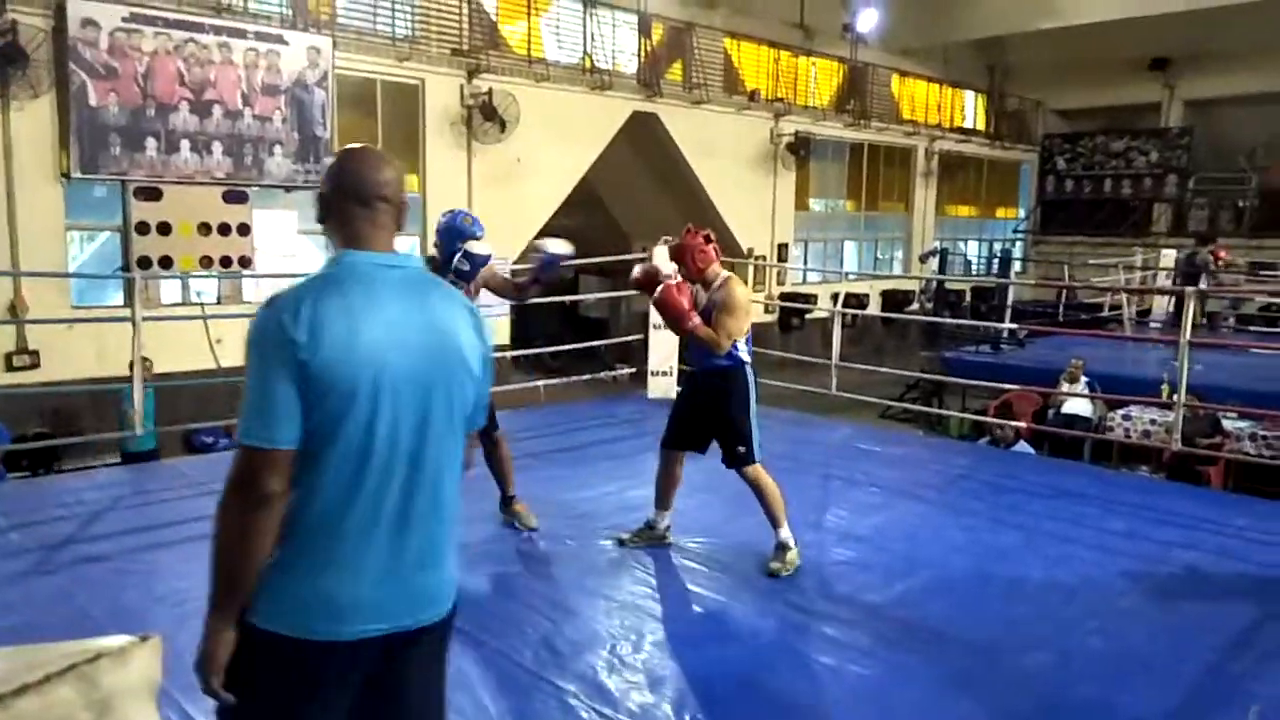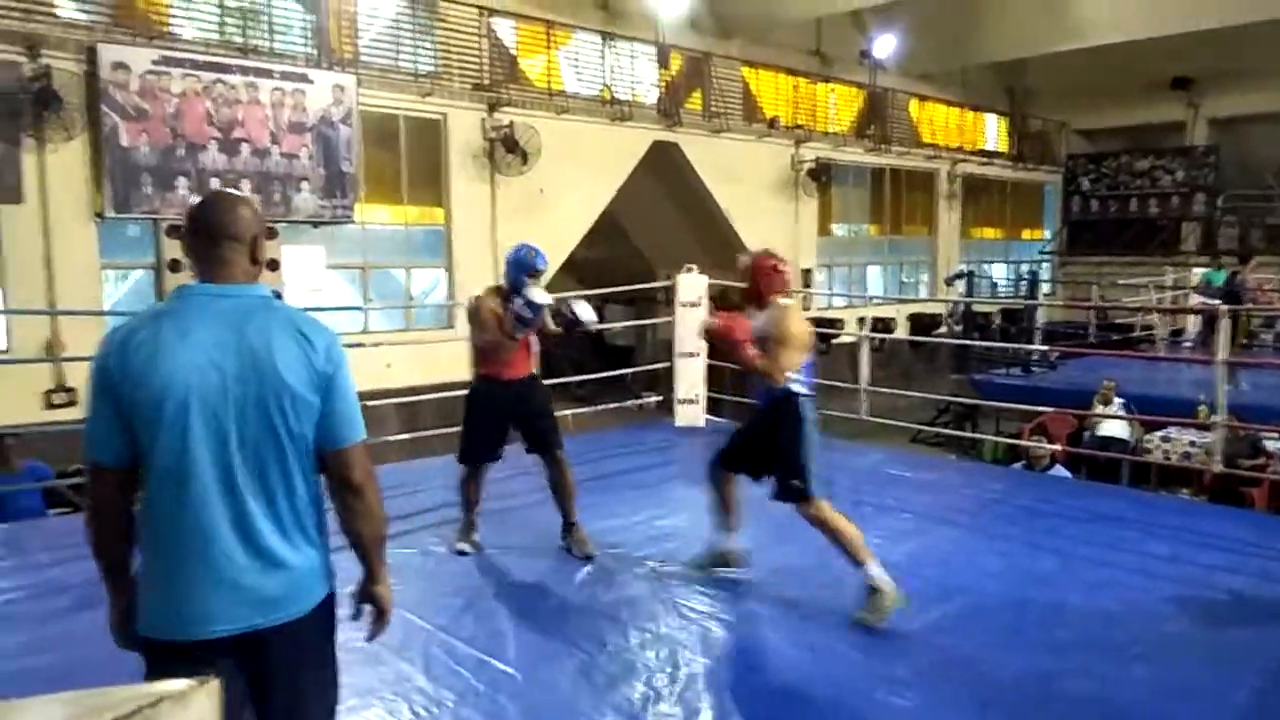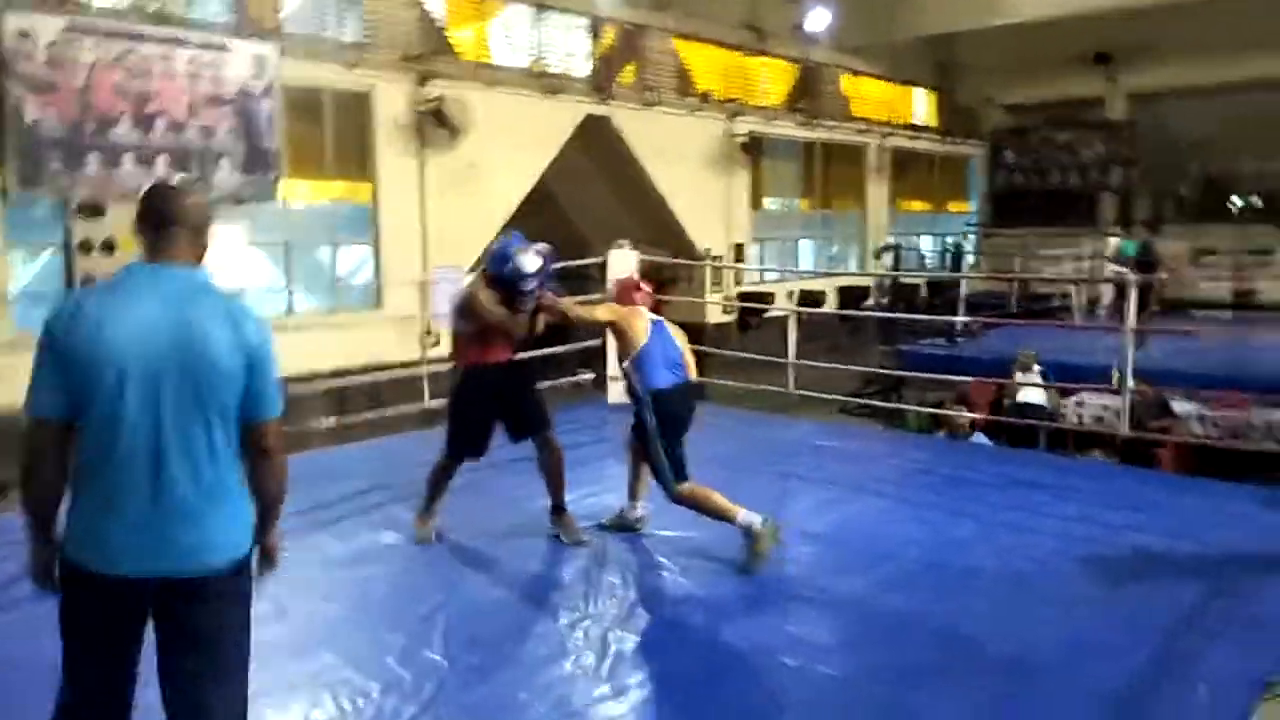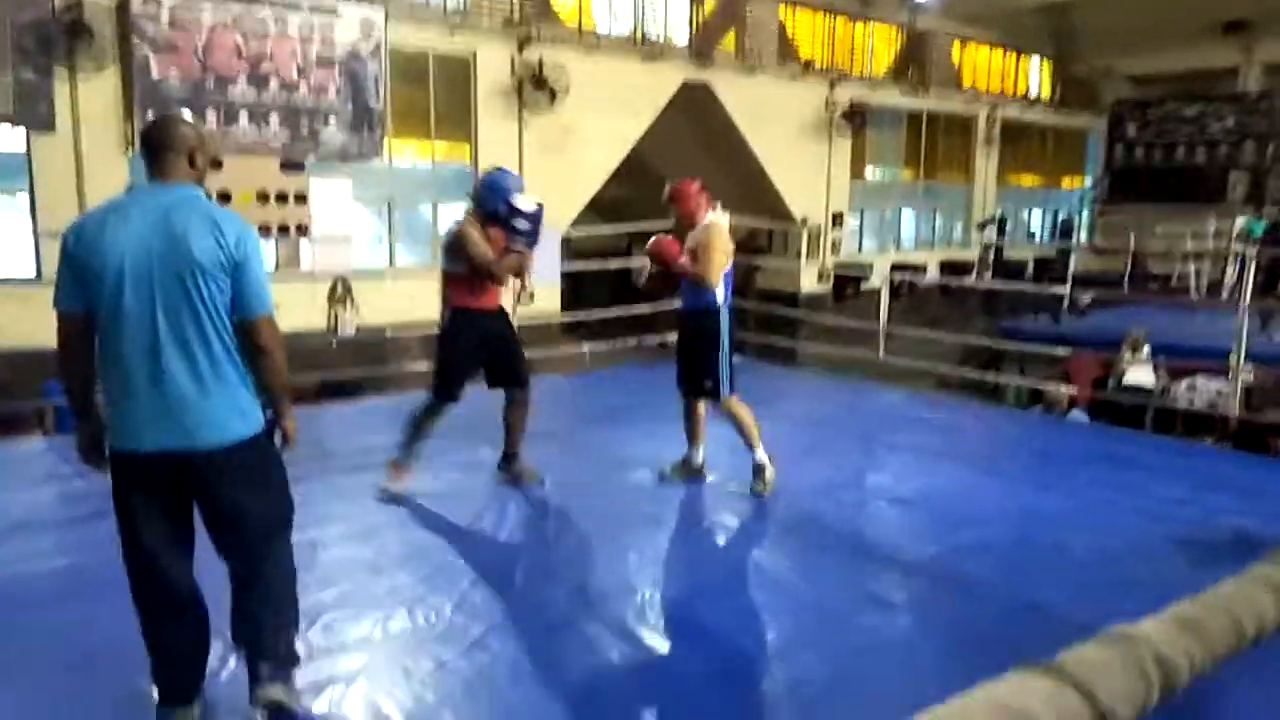
dt=1s
person 1, frame 1
left shoulder: (294, 317)
right shoulder: (462, 317)
left elbow: (261, 488)
left wrist: (222, 617)
left hip: (306, 608)
right hip: (424, 596)
person 1, frame 2
left shoulder: (127, 348)
right shoulder: (313, 342)
left elbow: (108, 494)
right elbow: (353, 480)
left wrist: (120, 587)
right wrist: (375, 573)
left hip: (183, 609)
right hip: (295, 595)
person 1, frame 3
left shoulder: (75, 317)
right shoulder: (240, 325)
left elbow: (45, 446)
right elbow: (266, 447)
left wrist: (42, 536)
right wrist: (267, 524)
left hip: (100, 552)
right hip: (209, 551)
person 1, frame 4
left shoulder: (87, 233)
right shoulder: (227, 229)
left elbow: (73, 342)
right elbow: (261, 337)
left wrist: (86, 418)
right wrist: (283, 407)
left hip: (137, 437)
right hip: (228, 431)
left knee: (159, 574)
right knee: (262, 554)
person 2, frame 1
left shoulder: (732, 291)
right shoulder: (696, 287)
left elbow: (719, 345)
right elbow: (681, 329)
left wrist: (686, 316)
right wrist: (660, 293)
left hip: (731, 381)
right hip: (700, 377)
left knee: (748, 467)
right knee: (670, 451)
left ankle: (786, 543)
right ankle: (659, 525)
person 2, frame 2
left shoulder: (788, 320)
right shoulder: (764, 316)
left elbow: (775, 376)
right elbow: (762, 359)
left wrist: (740, 345)
right wrist: (733, 338)
left hip: (792, 413)
right hip: (769, 411)
left knee: (810, 506)
right knee: (722, 469)
left ankle: (880, 584)
right ankle: (729, 547)
person 2, frame 3
left shoulder: (621, 314)
right shoulder: (671, 328)
left elbow: (576, 312)
right elbow: (691, 374)
left wrist: (545, 299)
left hip: (659, 403)
right hip: (682, 396)
left knee: (678, 488)
right knee: (638, 442)
left ankle: (754, 526)
right ankle: (632, 513)
person 2, frame 4
left shoulder: (713, 233)
right shoulder: (691, 235)
left elbow: (711, 279)
left wrist: (678, 261)
right wrist: (664, 268)
left hip: (712, 320)
right hip: (692, 318)
left knee: (724, 398)
right knee: (691, 394)
left ankle: (762, 462)
right ankle: (694, 460)
person 3, frame 1
left shoulder: (478, 269)
left elbow: (517, 292)
left wrist: (544, 272)
right wrist: (459, 280)
left knee: (492, 435)
left ankle: (509, 501)
person 3, frame 2
left shoulder: (535, 303)
right shoulder: (484, 304)
right elbow: (491, 354)
right wrist: (519, 325)
left hip: (526, 386)
right hip: (490, 390)
left knee: (555, 456)
right knee: (475, 463)
left ankle: (571, 528)
right ankle: (469, 526)
person 3, frame 3
left shoulder: (513, 284)
right shoulder: (477, 295)
left elbow: (535, 330)
right elbow: (516, 333)
left wrist: (535, 291)
right wrist: (526, 293)
left hip: (509, 370)
right hip: (477, 378)
left knee: (547, 439)
right knee: (455, 455)
left ankle: (559, 512)
right ankle: (428, 512)
person 3, frame 4
left shoulder: (501, 228)
right shoulder: (467, 232)
left elbow: (519, 272)
right elbow: (499, 272)
left wrist: (525, 236)
right wrist: (518, 235)
left hip: (493, 316)
right hip: (464, 321)
left knee: (520, 390)
right knee: (441, 400)
left ankle: (511, 460)
right ankle: (401, 463)
